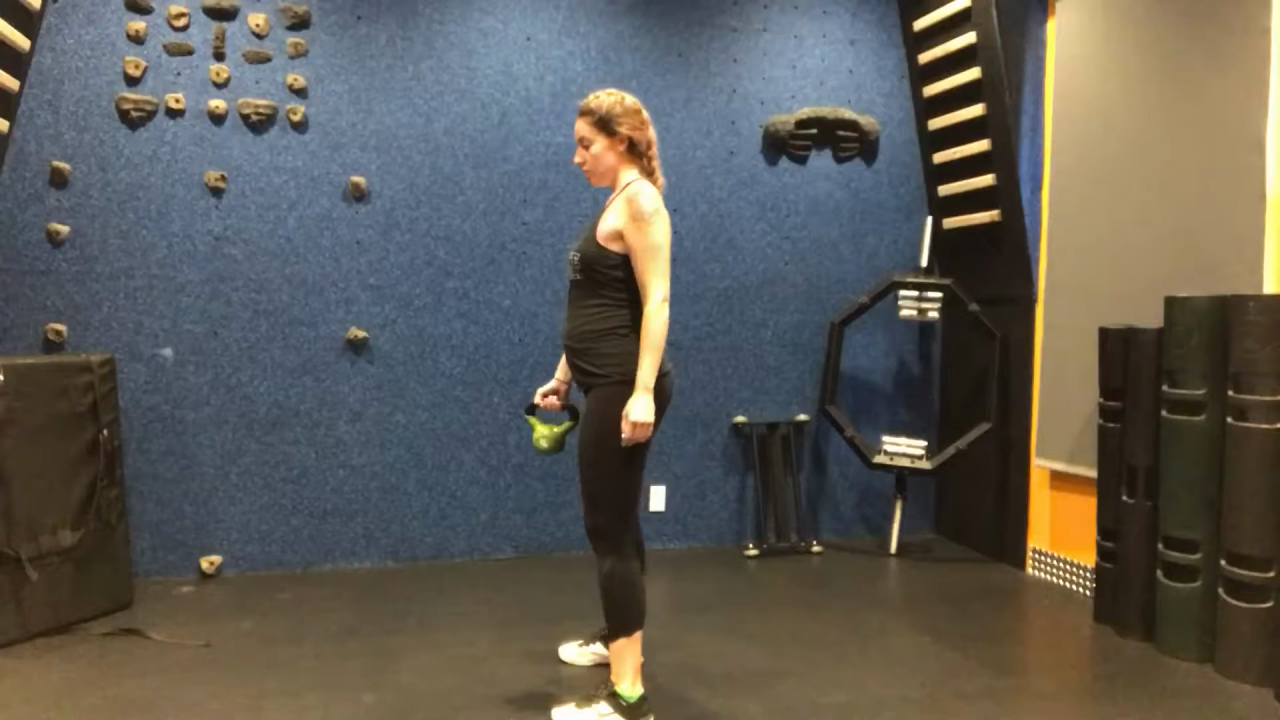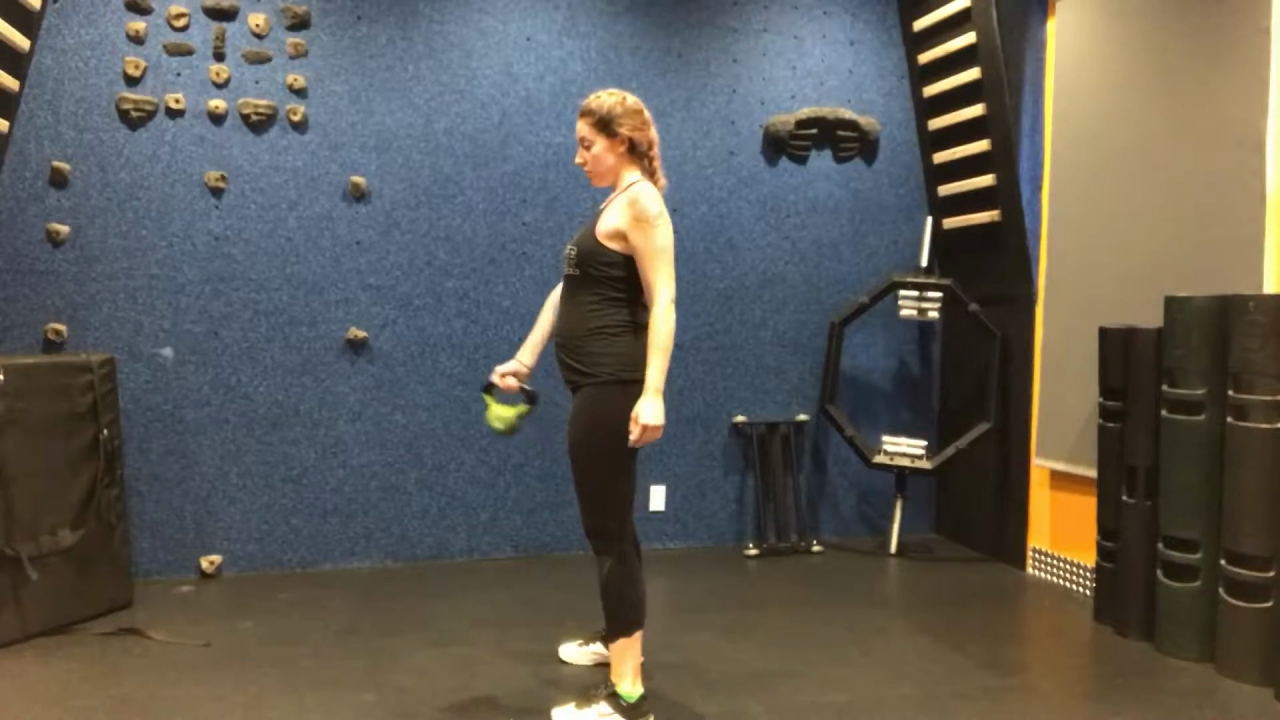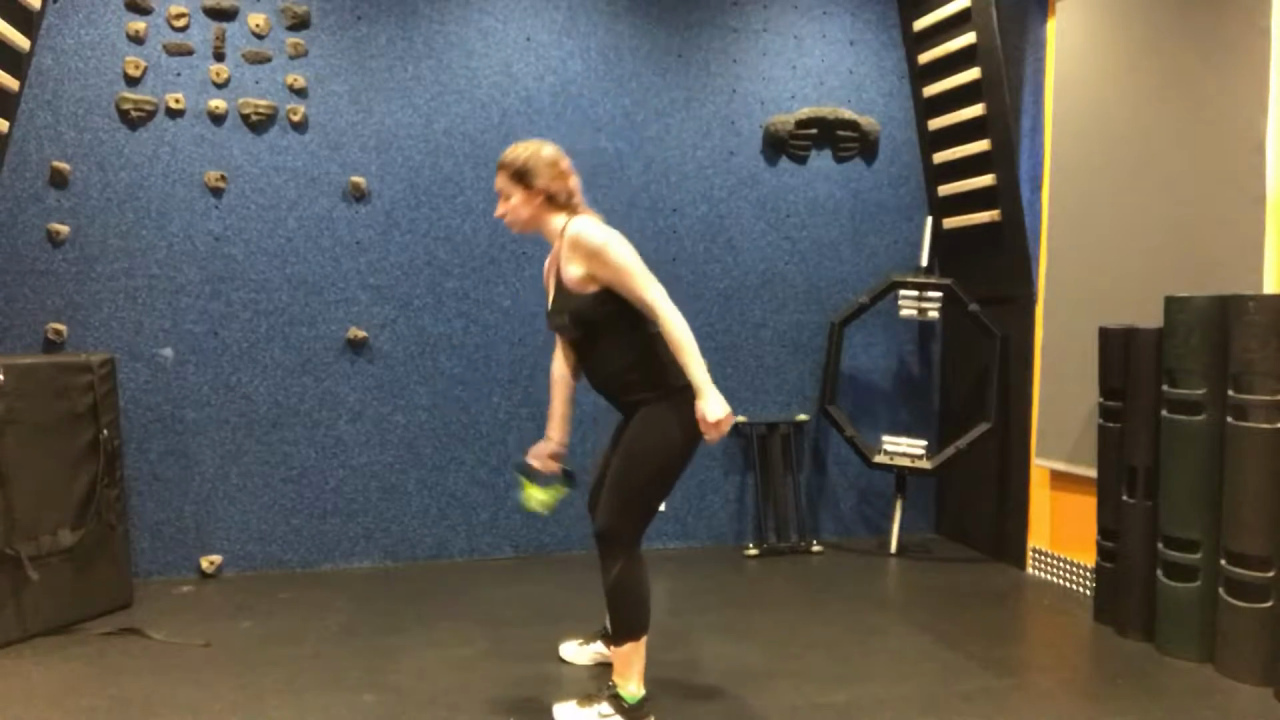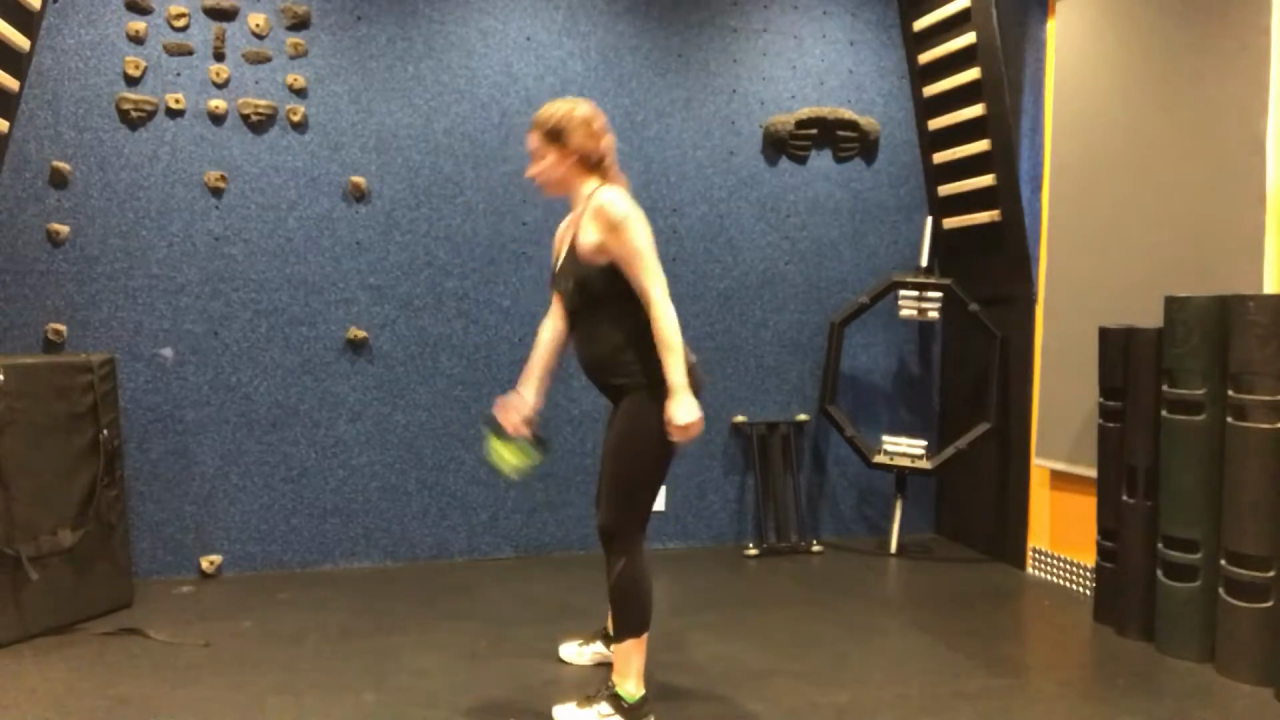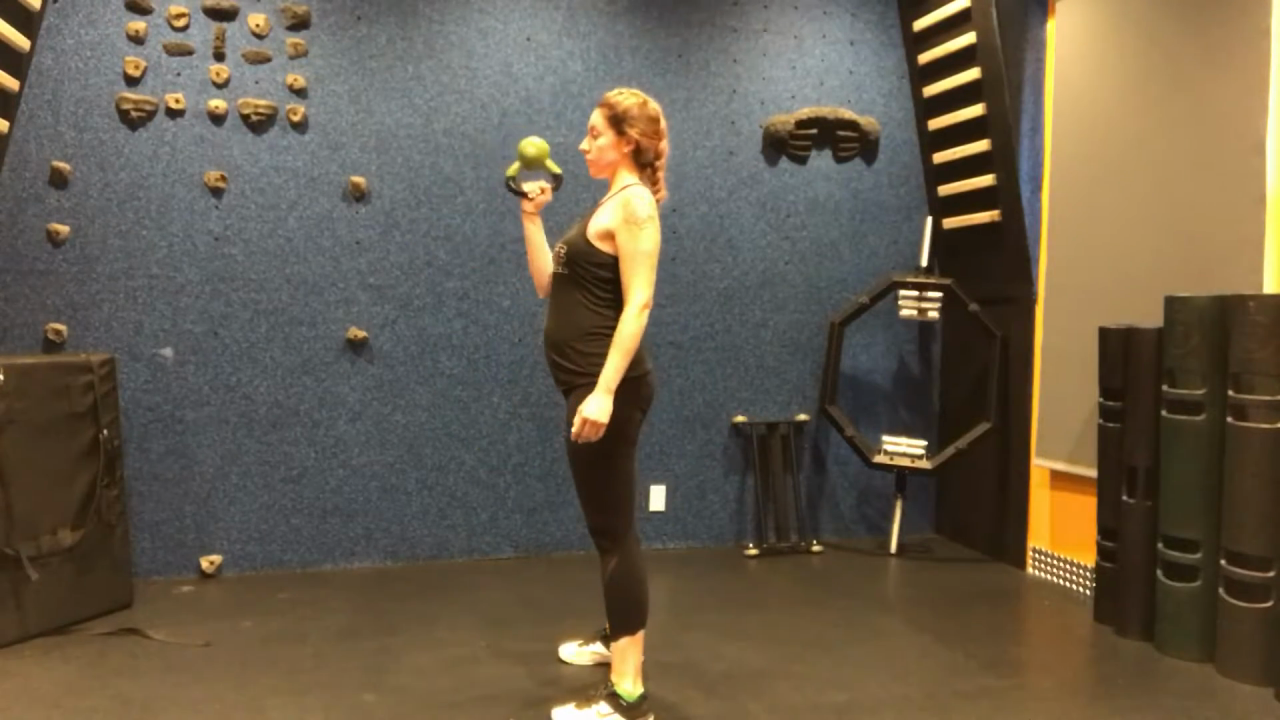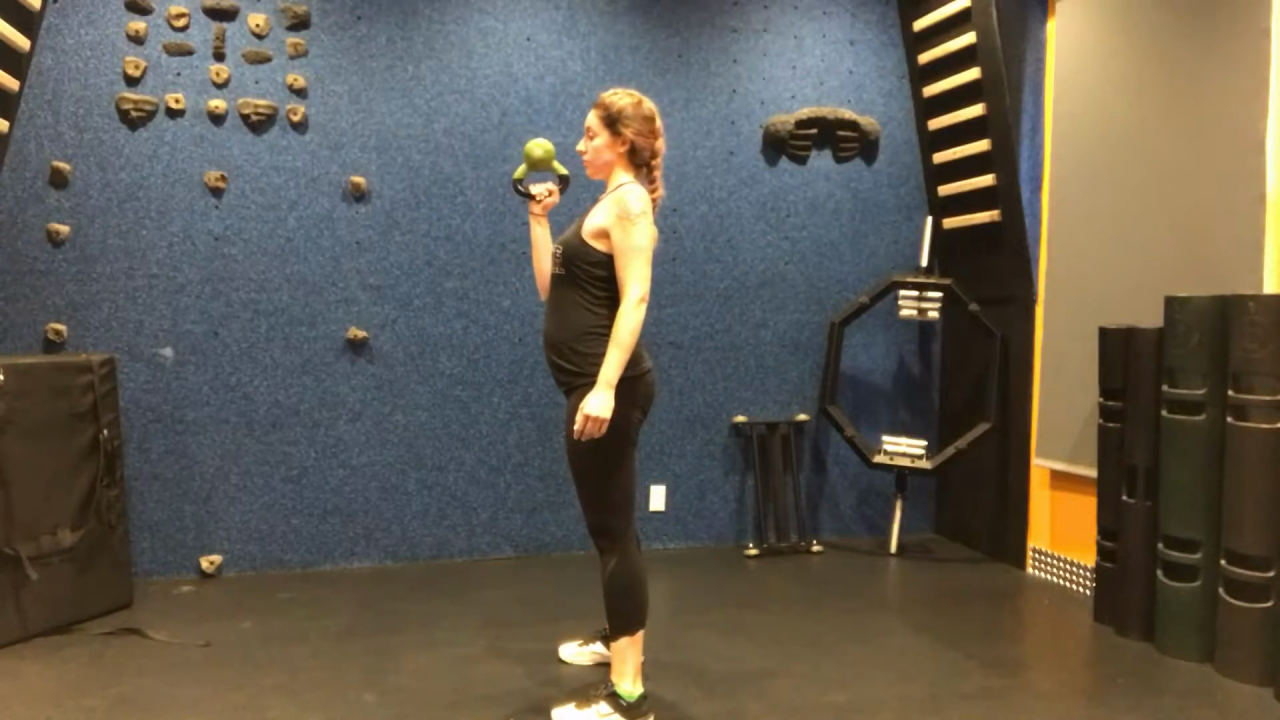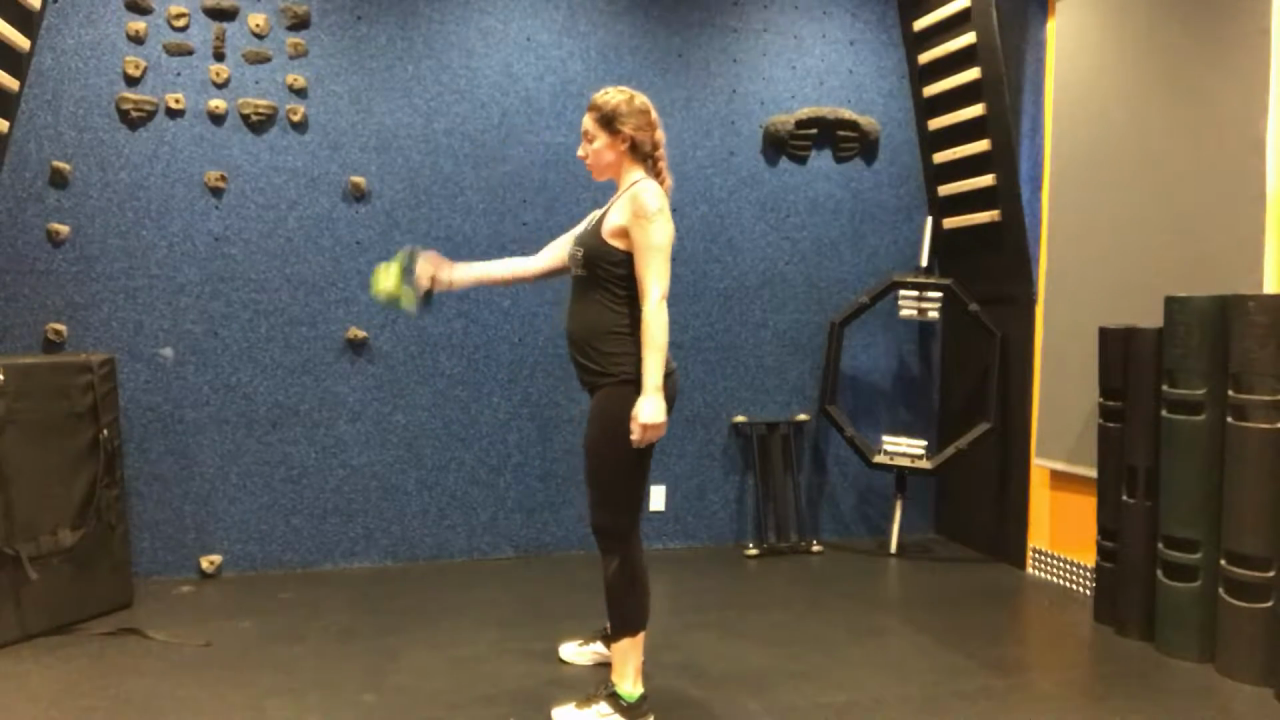
dt=0.7s
person 1, frame 1
left shoulder: (640, 201)
right shoulder: (616, 203)
left elbow: (656, 303)
left wrist: (643, 394)
right wrist: (563, 375)
left hip: (625, 389)
right hip: (604, 386)
left knee: (610, 530)
right knee: (610, 523)
right ankle: (618, 636)
person 1, frame 2
left shoulder: (641, 203)
right shoulder: (613, 205)
left elbow: (661, 304)
right elbow: (569, 289)
left wrist: (652, 394)
right wrist: (525, 357)
left hip: (614, 387)
right hip: (596, 384)
left knee: (608, 529)
right knee: (609, 523)
right ankle: (619, 635)
person 1, frame 3
left shoulder: (589, 240)
right shoulder: (554, 260)
left elbow: (661, 308)
right elbow: (567, 353)
left wrist: (705, 391)
right wrist: (555, 434)
left hip: (669, 402)
right hip: (643, 403)
left knee: (616, 530)
right knee: (604, 510)
right ankle: (617, 634)
person 1, frame 4
left shoulder: (609, 210)
right shoulder: (569, 227)
left elbow: (658, 300)
right elbow: (561, 314)
left wrist: (682, 392)
right wrist: (528, 393)
left hip: (653, 391)
right hip: (632, 391)
left knee: (621, 527)
right knee: (615, 517)
right ankle: (619, 637)
person 1, frame 5
left shoulder: (634, 203)
right shoulder: (610, 205)
left elbow: (638, 306)
right elbow: (549, 283)
left wrist: (604, 392)
right wrist: (531, 216)
left hip: (608, 387)
right hip: (588, 384)
left knee: (613, 529)
right knee: (607, 523)
right ankle: (618, 635)
person 1, frame 6
left shoulder: (628, 201)
right shoulder: (604, 205)
left elbow: (634, 300)
right elbow: (550, 289)
left wrist: (605, 389)
right wrist: (539, 219)
left hip: (608, 386)
right hip: (591, 383)
left knee: (611, 528)
right knee: (609, 523)
right ankle: (620, 636)
person 1, frame 7
left shoulder: (645, 200)
right shoulder: (610, 210)
left elbow: (655, 301)
right elbow: (538, 262)
left wrist: (651, 392)
right wrist: (453, 274)
left hip: (626, 388)
right hip: (610, 385)
left knee: (616, 527)
right knee: (611, 522)
right ankle: (620, 633)
